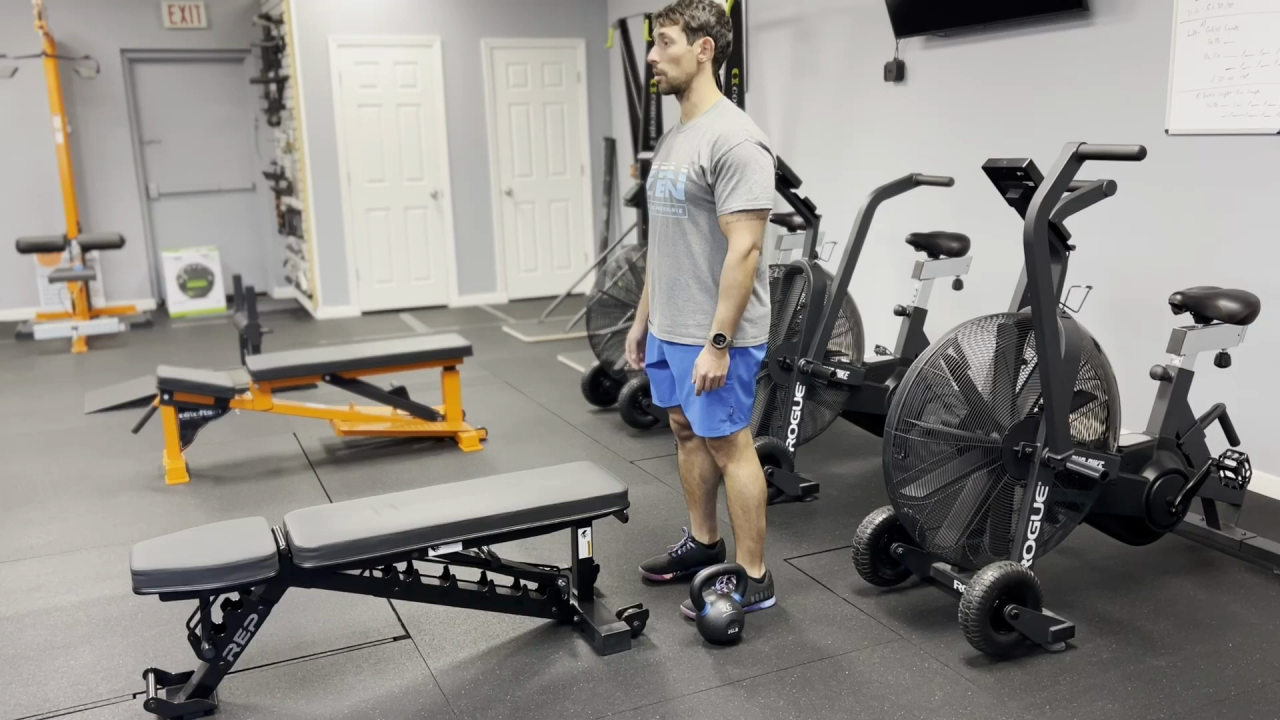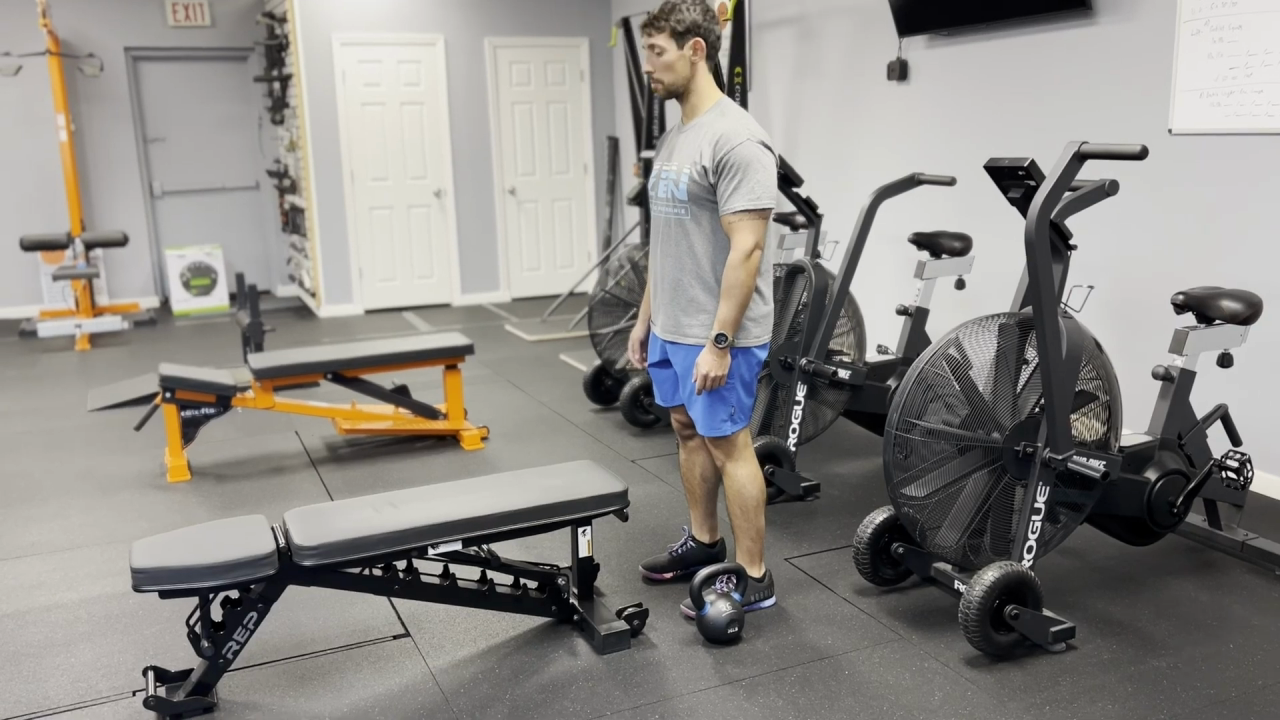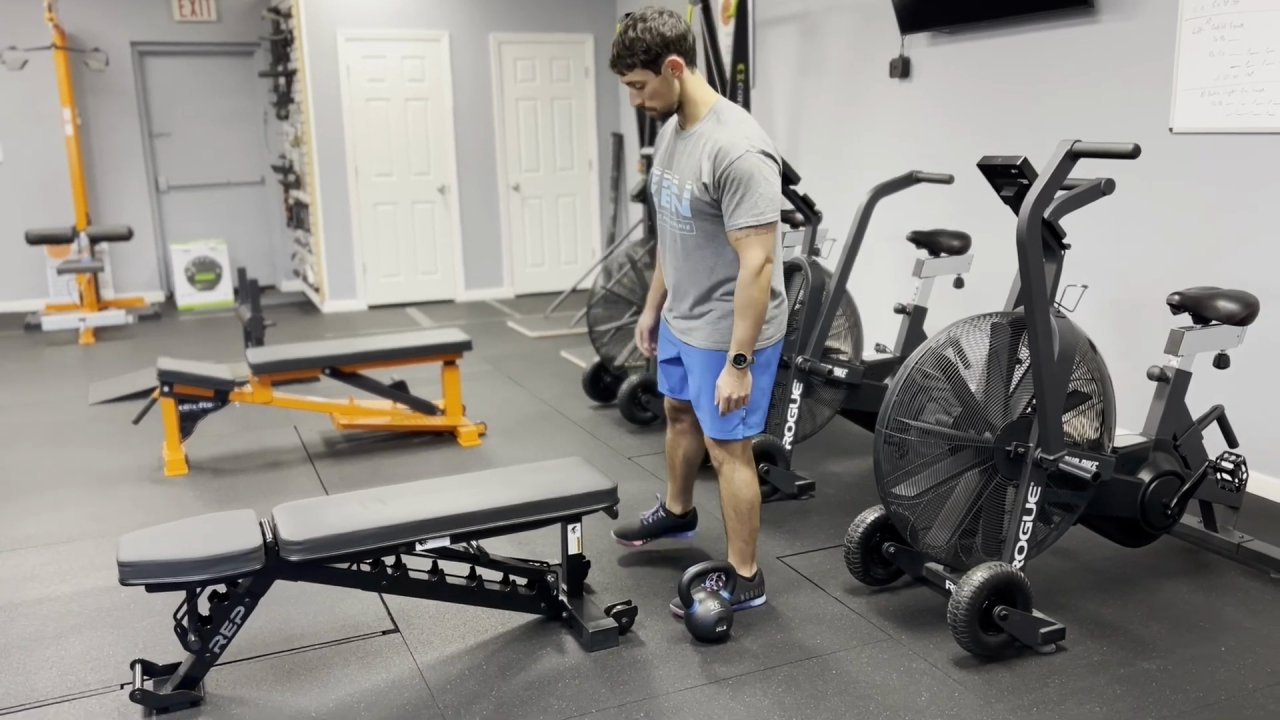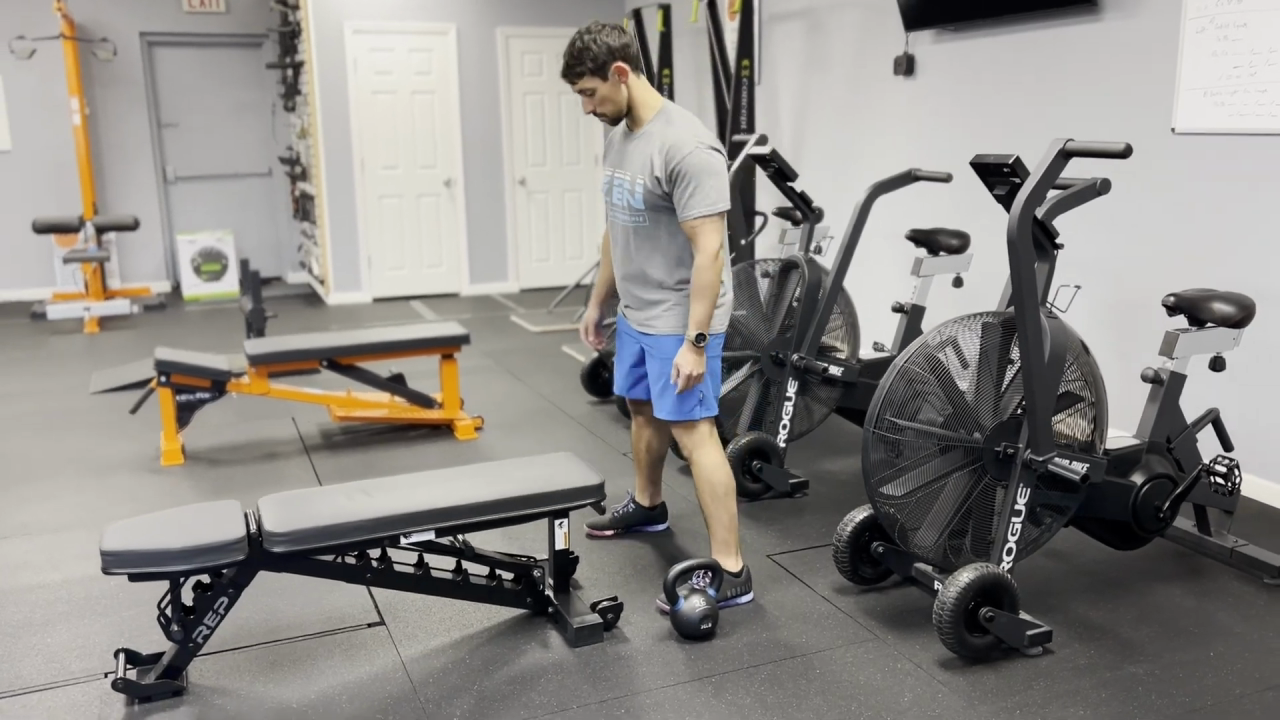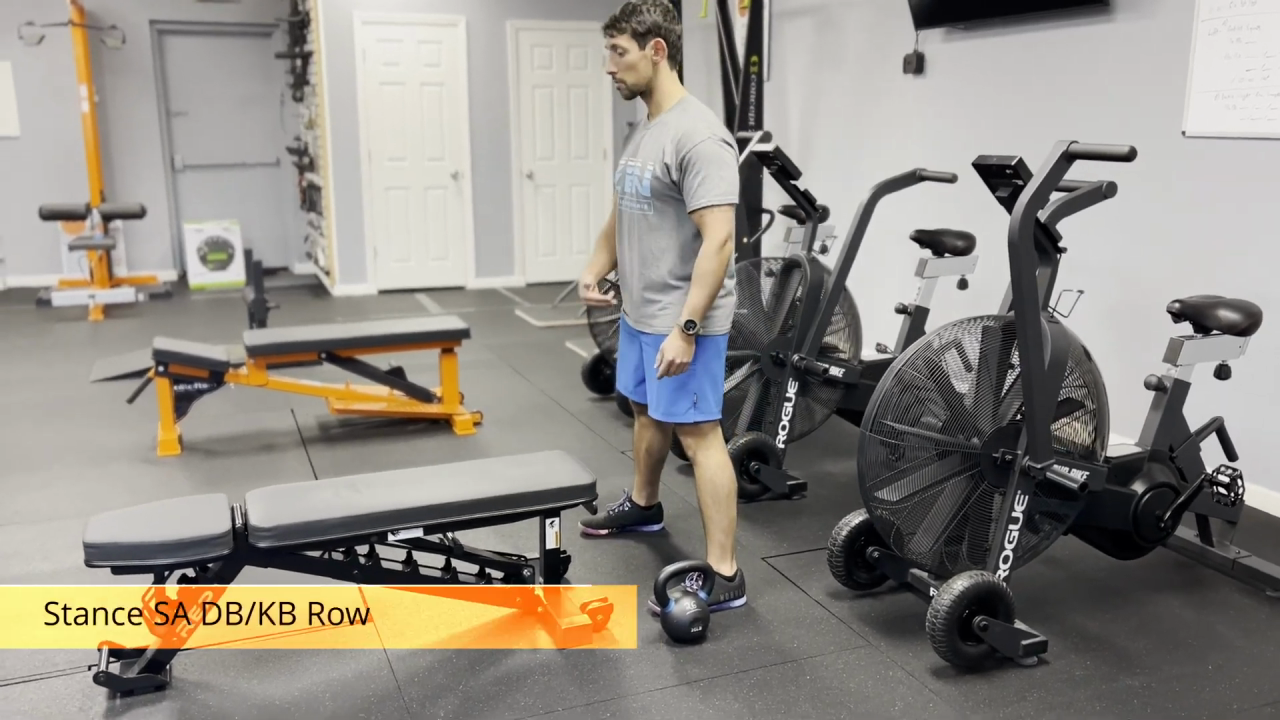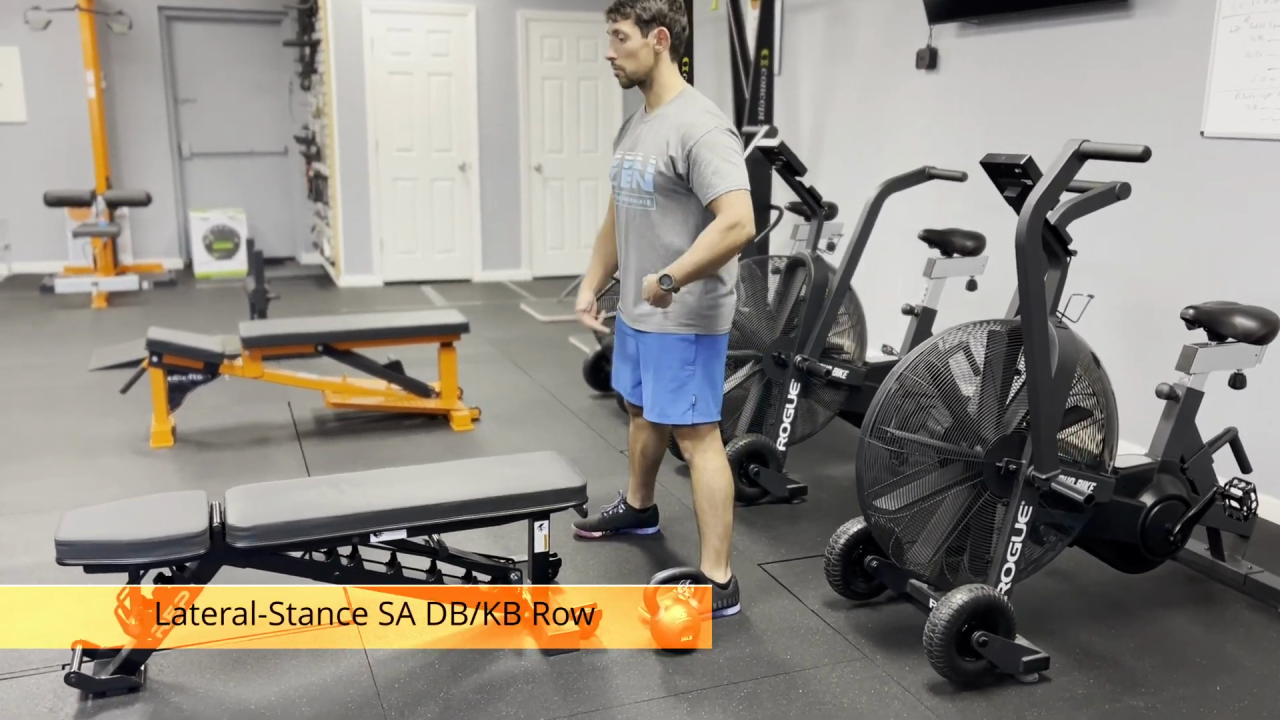
dt=0.7s
person 1, frame 1
left shoulder: (734, 140)
right shoulder: (674, 138)
left elbow: (743, 250)
left wrist: (718, 342)
right wrist: (643, 316)
left hip: (712, 335)
right hip: (671, 328)
left knee: (727, 445)
right knee: (687, 433)
left ankle: (753, 578)
right ankle: (702, 542)
person 1, frame 2
left shoulder: (735, 140)
right shoulder: (673, 137)
left elbow: (745, 249)
left wrist: (719, 342)
right wrist: (645, 316)
left hip: (714, 334)
right hip: (672, 328)
left knee: (726, 445)
right knee: (689, 431)
left ankle: (752, 578)
right ankle: (703, 541)
person 1, frame 3
left shoulder: (737, 150)
right shoulder: (672, 131)
left elbow: (757, 263)
left wrist: (739, 362)
right wrist: (653, 306)
left hip: (726, 330)
right hip: (683, 320)
left knee: (725, 447)
right knee: (679, 413)
left ankle: (743, 578)
right ankle: (676, 511)
person 1, frame 4
left shoulder: (686, 146)
right shoulder: (618, 137)
left elbow: (709, 250)
left wrist: (695, 342)
right wrist: (597, 301)
left hip: (681, 321)
right hip: (637, 313)
left knee: (693, 433)
right knee: (643, 409)
left ankle: (729, 571)
right ankle: (647, 504)
person 1, frame 5
left shoulder: (698, 136)
right shoulder: (643, 131)
left elbow: (718, 240)
right elbow: (622, 219)
left wrist: (686, 329)
right wrist: (593, 268)
left hip: (683, 321)
right hip: (639, 313)
left knee: (699, 436)
right knee: (647, 411)
left ankle: (724, 575)
right ankle: (643, 504)
person 1, frame 6
left shoulder: (699, 126)
right shoulder: (633, 127)
left elbow: (737, 224)
left wrist: (669, 280)
right wrist: (591, 284)
left hip: (684, 318)
right hip: (638, 309)
left knee: (695, 436)
right knee: (642, 409)
left ankle: (717, 581)
right ankle: (638, 507)
